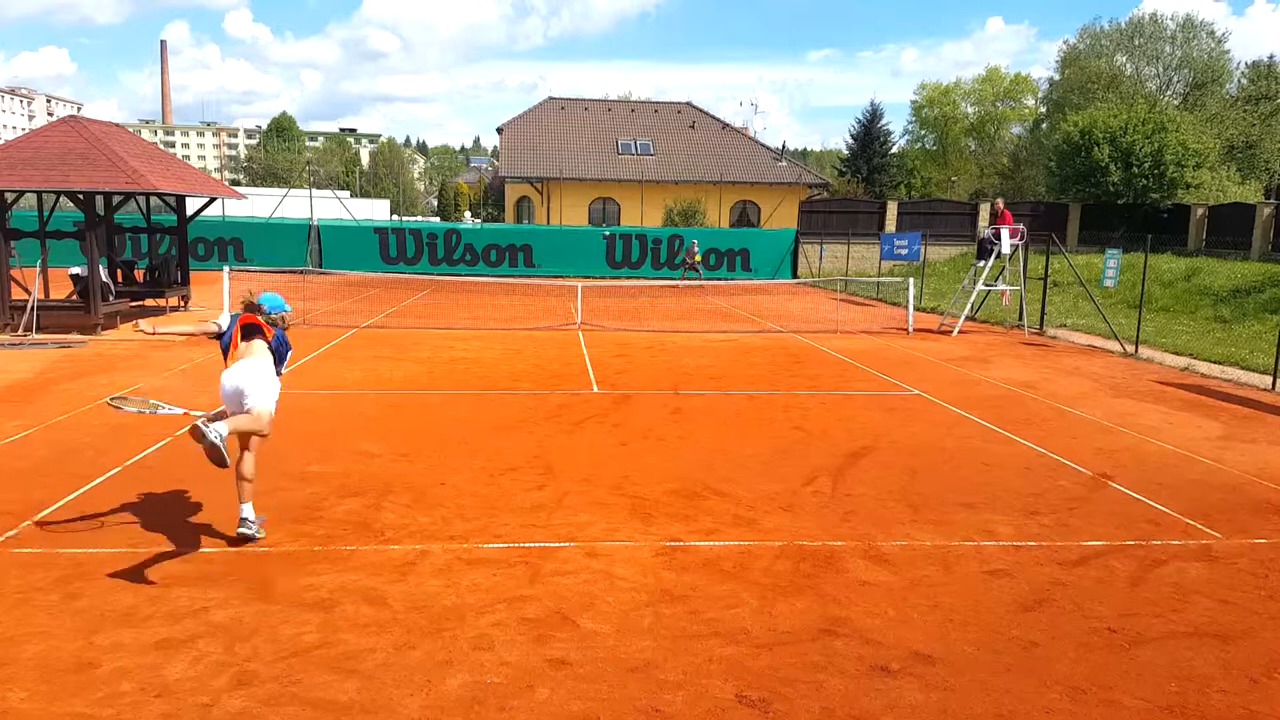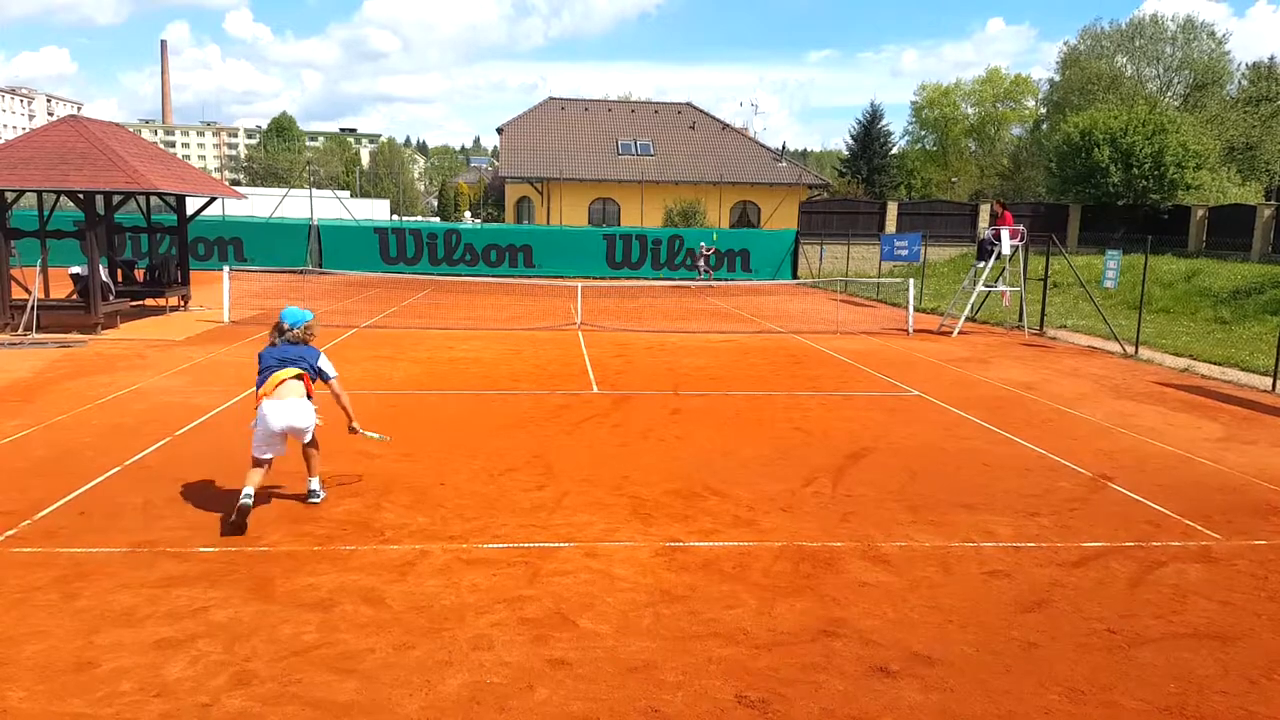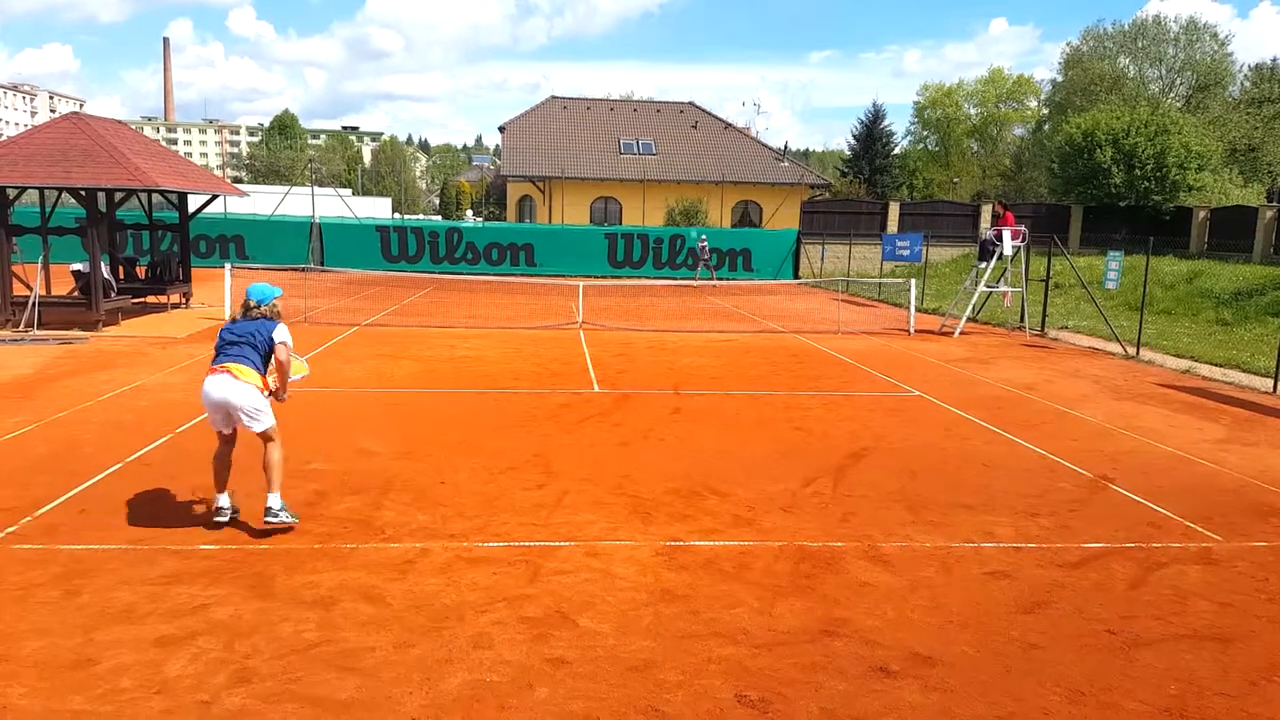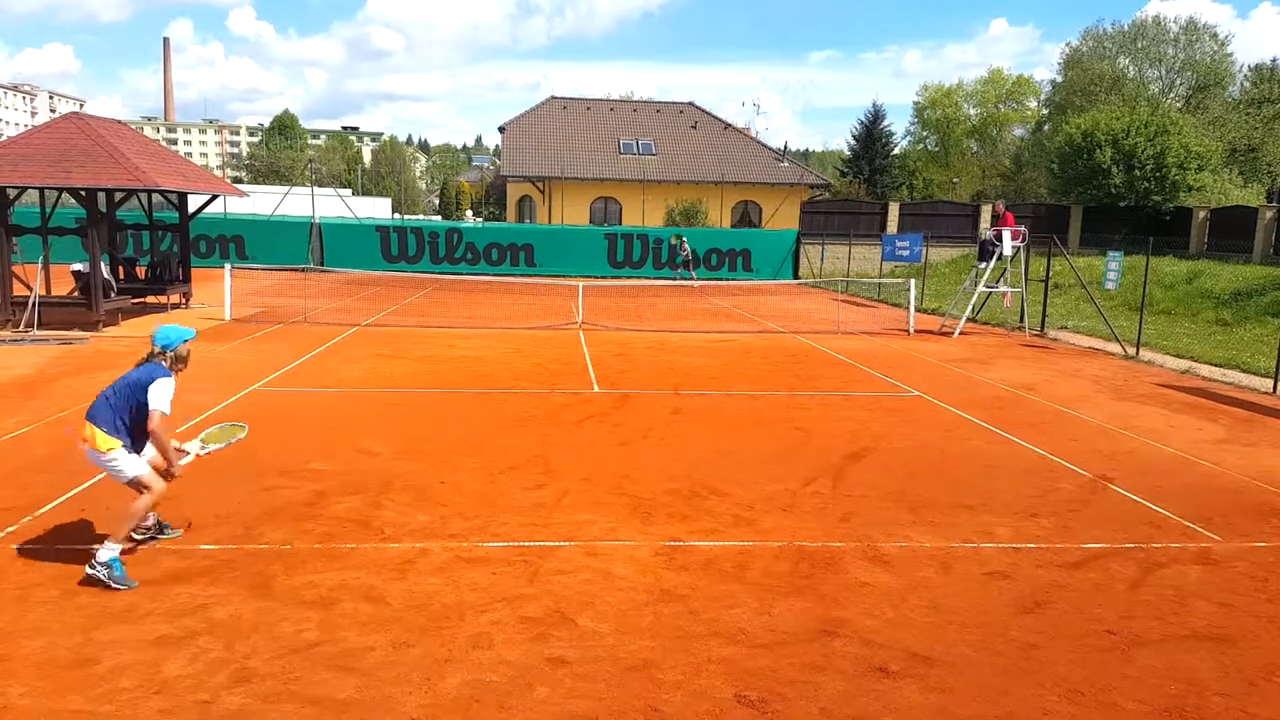
dt=0.5s
person 1, frame 1
left shoulder: (234, 321)
right shoulder: (282, 343)
left elbow: (205, 329)
left wrist: (156, 330)
left hip: (230, 380)
right hip: (261, 371)
left knee: (249, 446)
right knee: (262, 426)
left ankle: (247, 519)
right ankle: (216, 430)
person 1, frame 2
left shoulder: (265, 354)
right shoulder: (315, 354)
right elbow: (338, 392)
right wrist: (352, 420)
left hip: (269, 411)
right hip: (299, 408)
left knee: (259, 464)
right knee: (309, 440)
left ankle: (246, 496)
right ankle: (314, 488)
person 1, frame 3
left shoulder: (228, 327)
right shoulder: (277, 327)
right elbow: (283, 357)
right wrist: (282, 387)
left hip: (211, 385)
right hip: (243, 387)
left knee: (226, 442)
right knee: (272, 440)
left ankle: (222, 505)
right ankle: (274, 507)
person 1, frame 4
left shoulder: (149, 371)
right shoulder: (164, 379)
right elbow: (155, 427)
left wrist: (173, 448)
right wrist: (172, 460)
left hip: (110, 434)
right hip: (106, 441)
left knee: (159, 468)
right knee: (155, 488)
left ankle: (146, 525)
right ankle: (104, 560)
